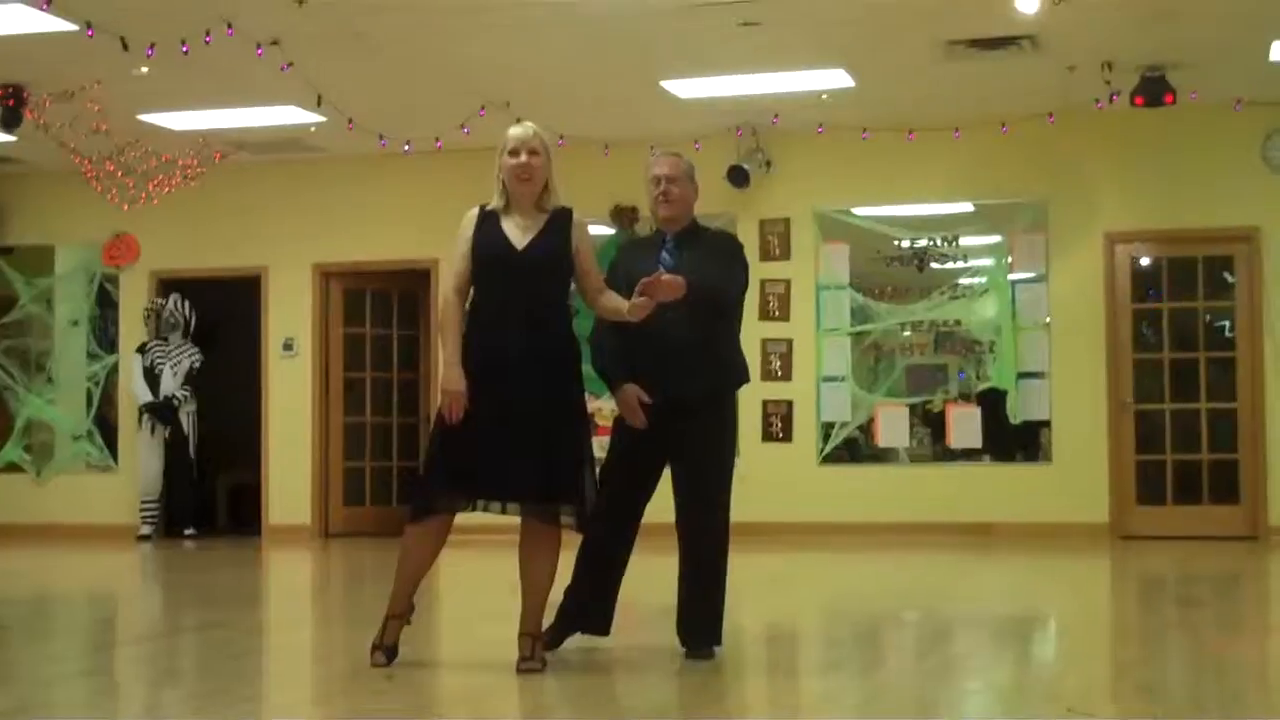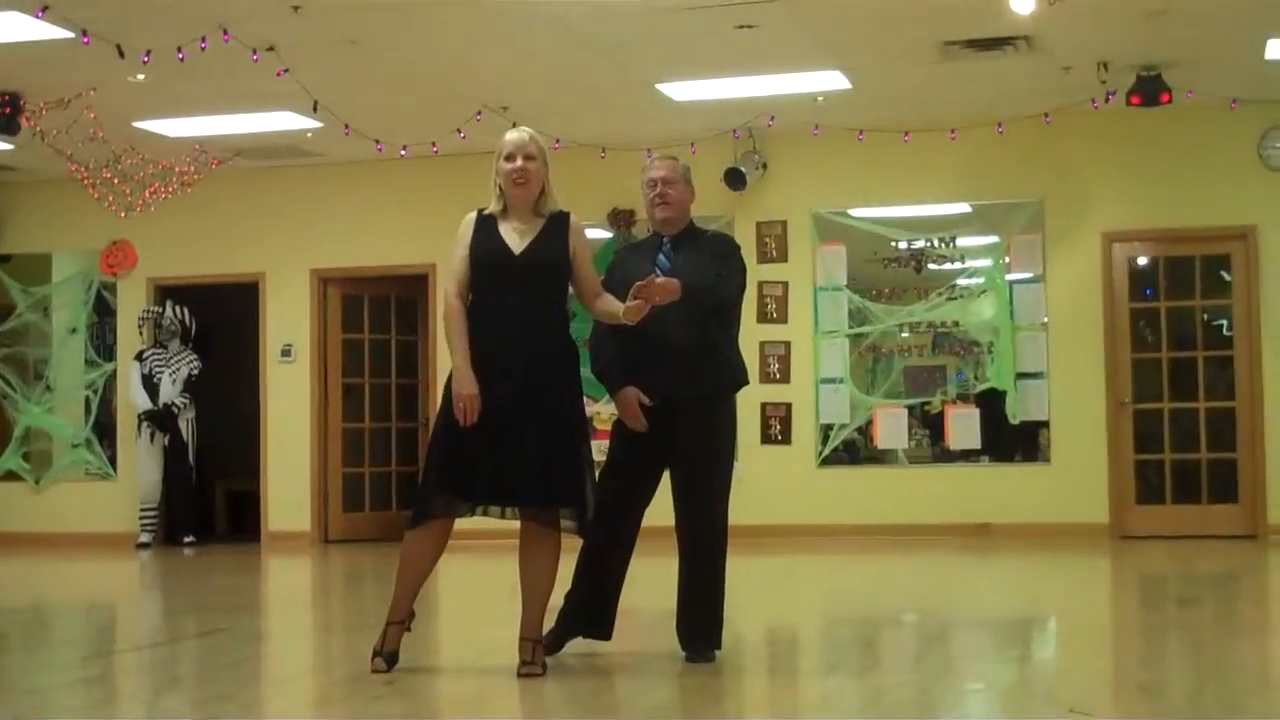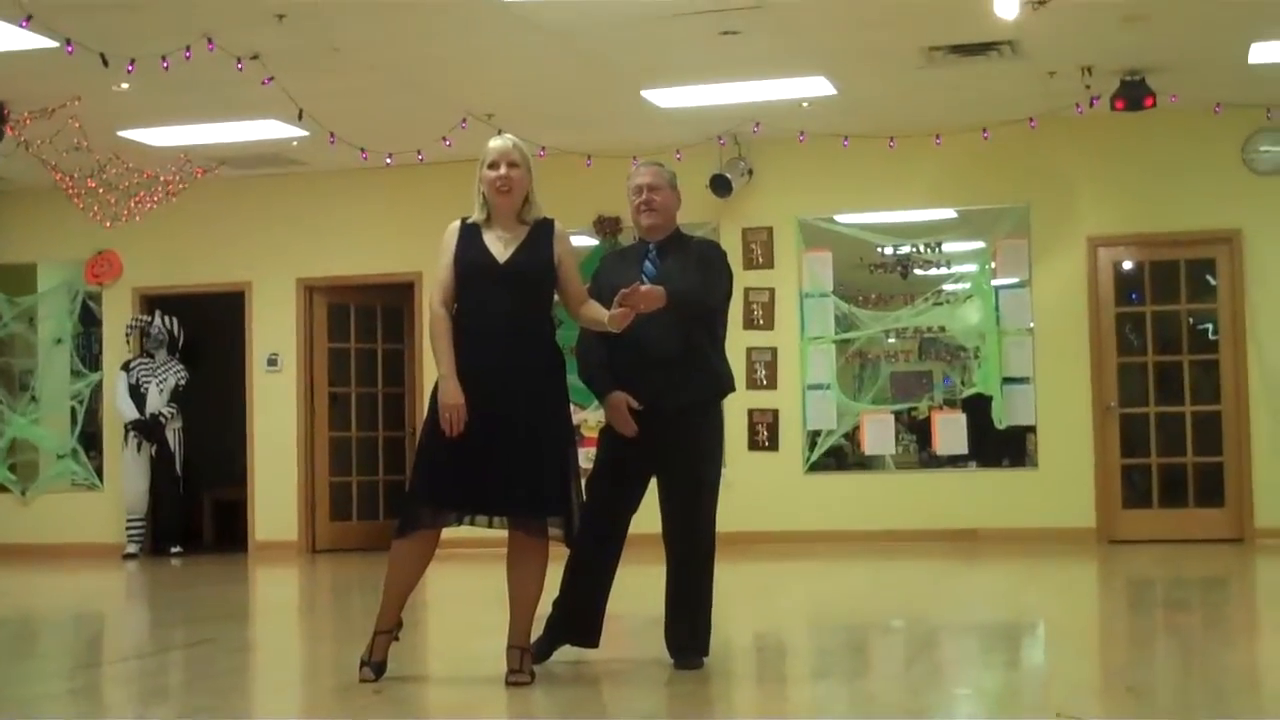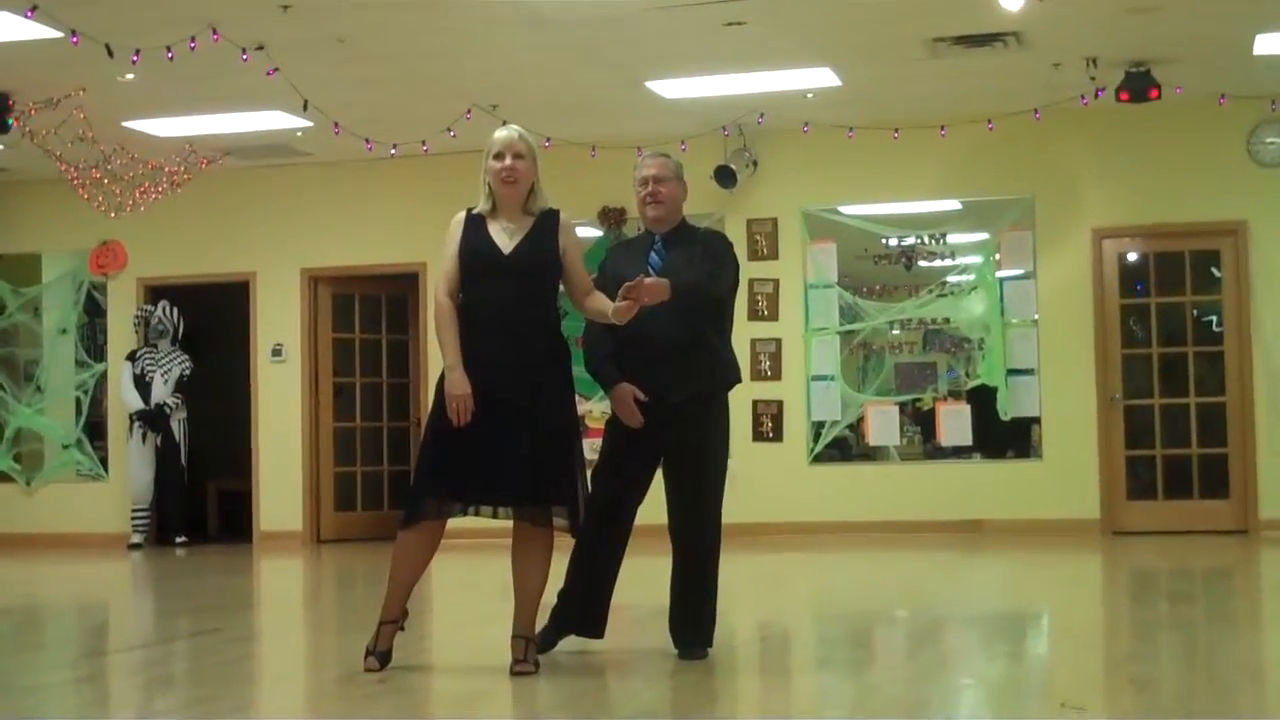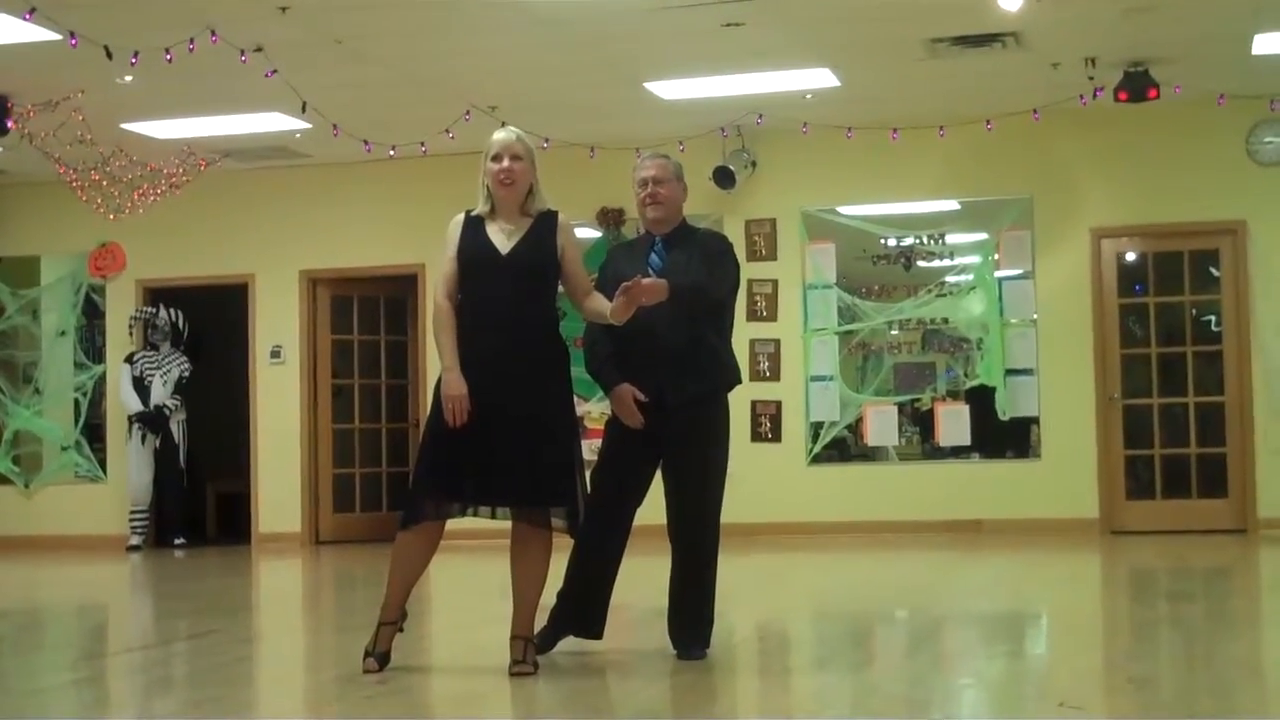
dt=0.7s
person 1, frame 1
left shoulder: (569, 225)
right shoulder: (477, 221)
left elbow: (596, 294)
right elbow: (454, 296)
left wrist: (630, 309)
right wrist: (452, 367)
left hip: (549, 374)
right hip: (483, 370)
left knee: (544, 504)
right knee: (440, 494)
left ankle: (531, 633)
right ankle: (395, 614)
person 1, frame 2
left shoulder: (566, 228)
right shoulder: (475, 225)
left elbow: (592, 297)
right elbow: (454, 299)
left wrist: (627, 311)
right wrist: (462, 372)
left hip: (548, 378)
right hip: (482, 375)
left knee: (543, 508)
right knee: (440, 499)
left ankle: (531, 637)
right ankle: (396, 620)
person 1, frame 3
left shoulder: (551, 236)
right shoulder: (459, 233)
left elbow: (578, 304)
right elbow: (439, 307)
left wrist: (611, 318)
right wrist: (448, 380)
left hip: (534, 387)
right hip: (468, 385)
left knee: (530, 517)
right knee: (427, 509)
left ankle: (519, 646)
right ankle: (384, 630)
person 1, frame 4
left shoulder: (557, 226)
right shoulder: (464, 224)
left elbow: (583, 295)
right elbow: (444, 298)
left wrist: (616, 310)
right wrist: (454, 371)
left hip: (540, 378)
right hip: (473, 376)
left knee: (536, 506)
right knee: (432, 499)
left ankle: (524, 636)
right ankle: (389, 620)
person 1, frame 5
left shoulder: (555, 227)
right shoulder: (463, 226)
left elbow: (582, 295)
right elbow: (443, 300)
left wrist: (614, 310)
right wrist: (451, 372)
left hip: (537, 378)
right hip: (471, 377)
left knee: (534, 506)
right knee: (431, 499)
left ankle: (523, 636)
right ankle: (388, 620)
person 2, frame 1
left shoulder: (723, 248)
right shoulder: (629, 256)
left elbow: (728, 298)
right elbow: (604, 326)
left wrist: (684, 289)
right wrist: (618, 382)
left hip: (706, 403)
right hip: (641, 402)
left knee: (704, 520)
right knee: (612, 512)
left ankle: (700, 631)
right ankle: (577, 615)
person 2, frame 2
left shoulder: (719, 249)
right shoulder: (626, 259)
left elbow: (725, 297)
right elbow: (603, 330)
left wrist: (679, 290)
right wrist: (618, 386)
left hip: (705, 406)
right hip: (640, 405)
left knee: (703, 522)
right knee: (611, 515)
left ankle: (700, 635)
right ankle: (577, 619)
person 2, frame 3
left shoulder: (705, 255)
right shoulder: (612, 266)
left elbow: (711, 303)
right elbow: (589, 336)
left wrist: (664, 297)
right wrist: (606, 391)
left hip: (692, 411)
right hip: (627, 412)
left knee: (691, 530)
right knee: (599, 523)
left ankle: (688, 642)
right ankle: (564, 627)
person 2, frame 4
left shoulder: (712, 247)
right shoulder: (618, 257)
left elbow: (716, 294)
right elbow: (595, 328)
left wrist: (668, 289)
right wrist: (613, 383)
left hip: (698, 402)
right hip: (633, 402)
left knee: (695, 522)
right knee: (604, 512)
left ankle: (692, 632)
right ankle: (570, 617)
person 2, frame 5
left shoulder: (712, 248)
right shoulder: (618, 259)
left elbow: (715, 296)
right elbow: (596, 328)
left wrist: (667, 290)
right wrist: (612, 383)
left hip: (698, 402)
right hip: (633, 401)
left knee: (694, 522)
right knee: (604, 513)
left ankle: (691, 633)
right ankle: (570, 617)
person 3, frame 1
left shoulder: (193, 353)
right shoulder: (145, 349)
left elbow: (191, 386)
right elbow: (137, 381)
left wrist: (171, 404)
right wrist: (151, 405)
left hip: (181, 416)
right hip: (151, 415)
left knee: (183, 469)
right knee: (150, 469)
left ankle: (186, 523)
right ankle: (147, 523)
person 3, frame 2
left shoulder: (191, 360)
right shoulder: (143, 356)
left elbow: (190, 393)
right elbow: (135, 389)
left wrist: (170, 412)
right wrist: (150, 413)
left hip: (180, 423)
right hip: (150, 423)
left knee: (182, 476)
right knee: (149, 477)
left ankle: (185, 530)
right ankle: (146, 530)
person 3, frame 3
left shoulder: (178, 370)
right shoulder: (131, 366)
left elbow: (177, 402)
right elbow: (121, 398)
left wrist: (157, 422)
right wrist: (137, 422)
left hip: (167, 433)
right hip: (136, 433)
left knee: (169, 486)
right knee: (136, 487)
left ankle: (171, 541)
right ankle: (133, 540)
person 3, frame 4
left shoulder: (182, 360)
right shoulder: (135, 357)
left elbow: (181, 392)
right elbow: (126, 389)
left wrist: (163, 412)
right wrist: (142, 412)
left hip: (172, 424)
right hip: (141, 423)
left knee: (173, 476)
right knee: (141, 477)
left ankle: (176, 530)
right ankle: (138, 531)
person 3, frame 5
left shoulder: (181, 361)
right shoulder: (133, 359)
left elbow: (180, 394)
right elbow: (125, 391)
left wrist: (162, 413)
right wrist: (142, 414)
left hip: (171, 425)
right hip: (140, 426)
left knee: (172, 479)
right knee: (139, 479)
left ankle: (175, 533)
right ankle: (137, 532)
